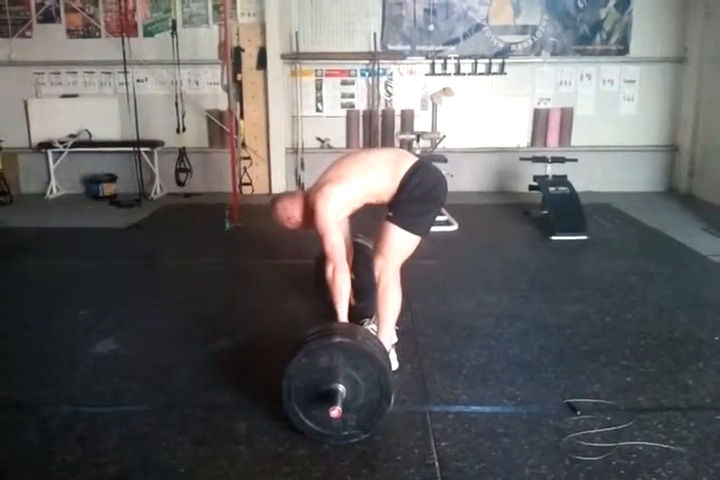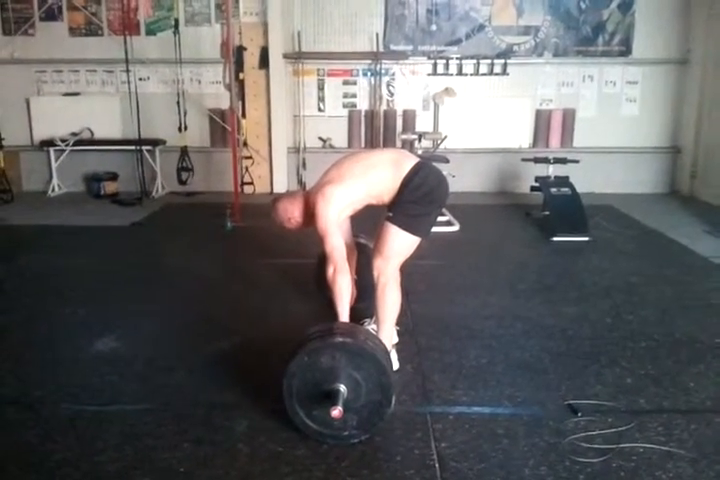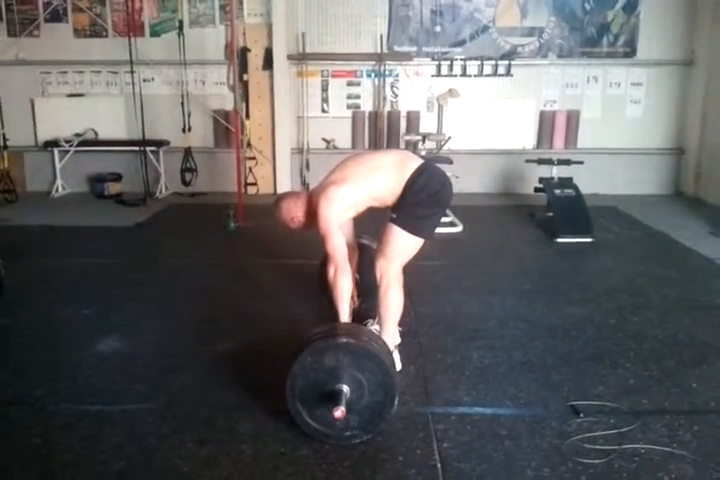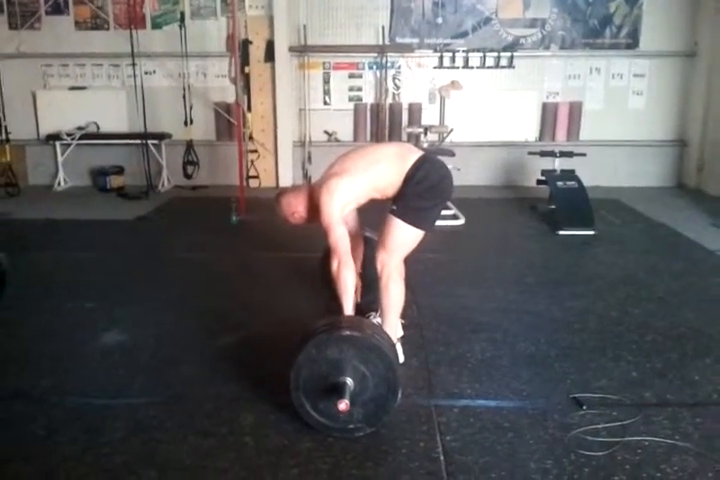
dt=0.5s
person 1, frame 1
left shoulder: (322, 207)
right shoulder: (325, 194)
left elbow: (337, 266)
right elbow: (344, 244)
left wrist: (342, 323)
right wrist: (347, 286)
left hip: (420, 186)
right hip: (419, 175)
left knee: (384, 268)
right knee: (384, 261)
left ankle: (384, 351)
right ankle: (382, 326)
person 1, frame 2
left shoulder: (322, 208)
right shoulder: (326, 195)
left elbow: (337, 267)
right elbow: (347, 245)
left wrist: (343, 324)
right wrist: (351, 283)
left hip: (421, 187)
right hip: (420, 177)
left knee: (383, 268)
right knee: (384, 262)
right ankle: (384, 327)
person 1, frame 3
left shoulder: (325, 208)
right shoulder: (330, 195)
left elbow: (338, 268)
right elbow: (349, 245)
left wrist: (344, 325)
right wrist: (351, 285)
left hip: (425, 188)
right hip: (424, 178)
left knee: (386, 269)
right knee: (388, 263)
left ankle: (387, 352)
right ankle: (387, 328)
person 1, frame 4
left shoulder: (327, 201)
right shoulder: (331, 188)
left elbow: (342, 260)
right elbow: (354, 237)
left wrist: (348, 318)
right wrist: (355, 276)
left hip: (426, 180)
right hip: (425, 170)
left knee: (386, 261)
right knee: (389, 255)
right ankle: (390, 321)
